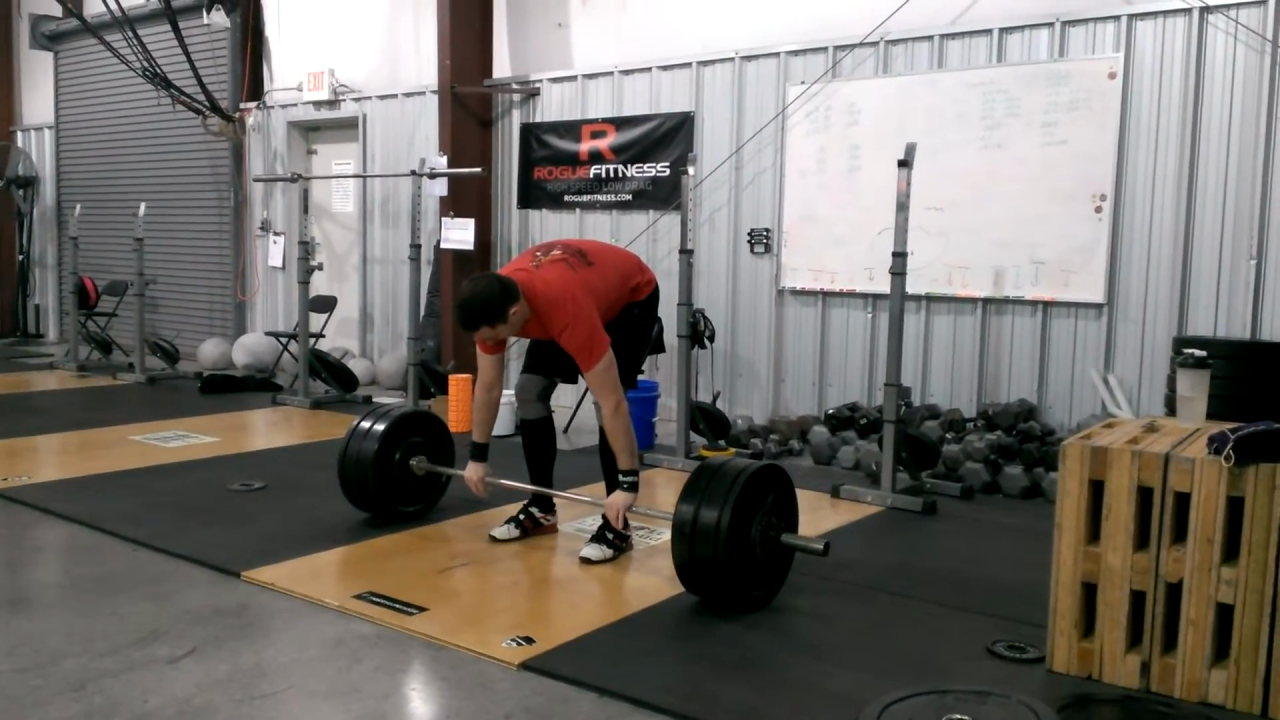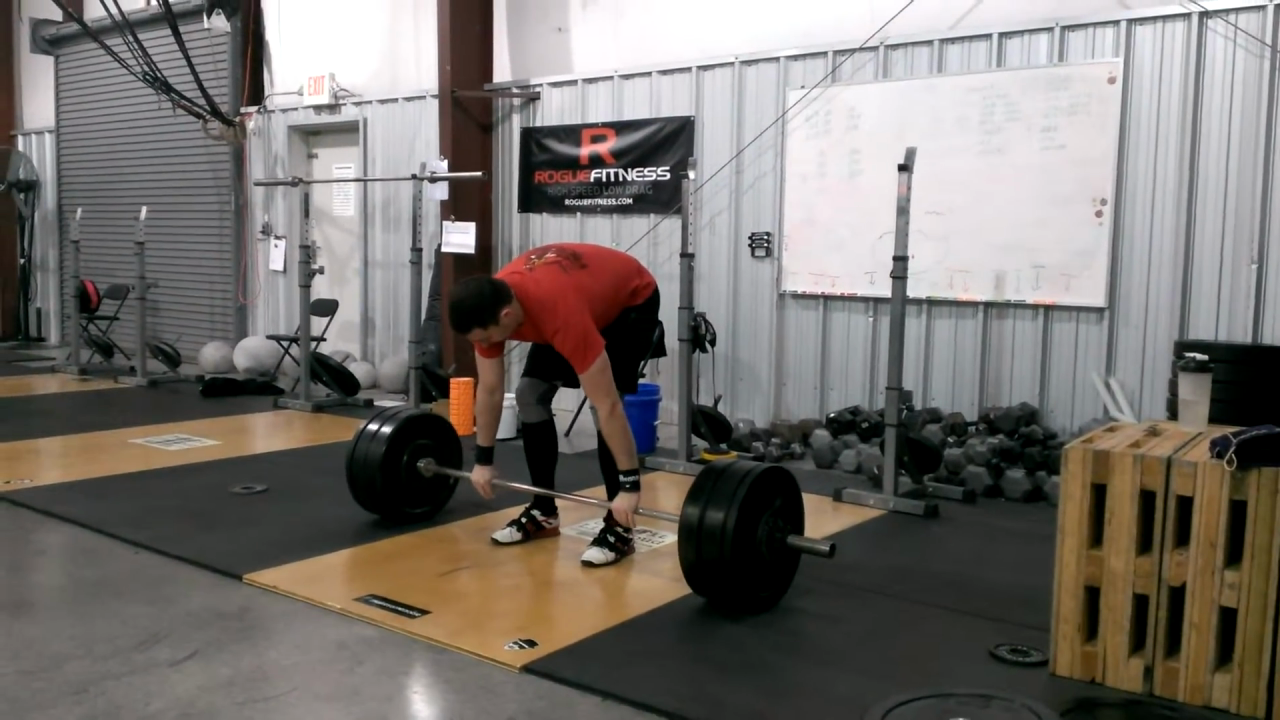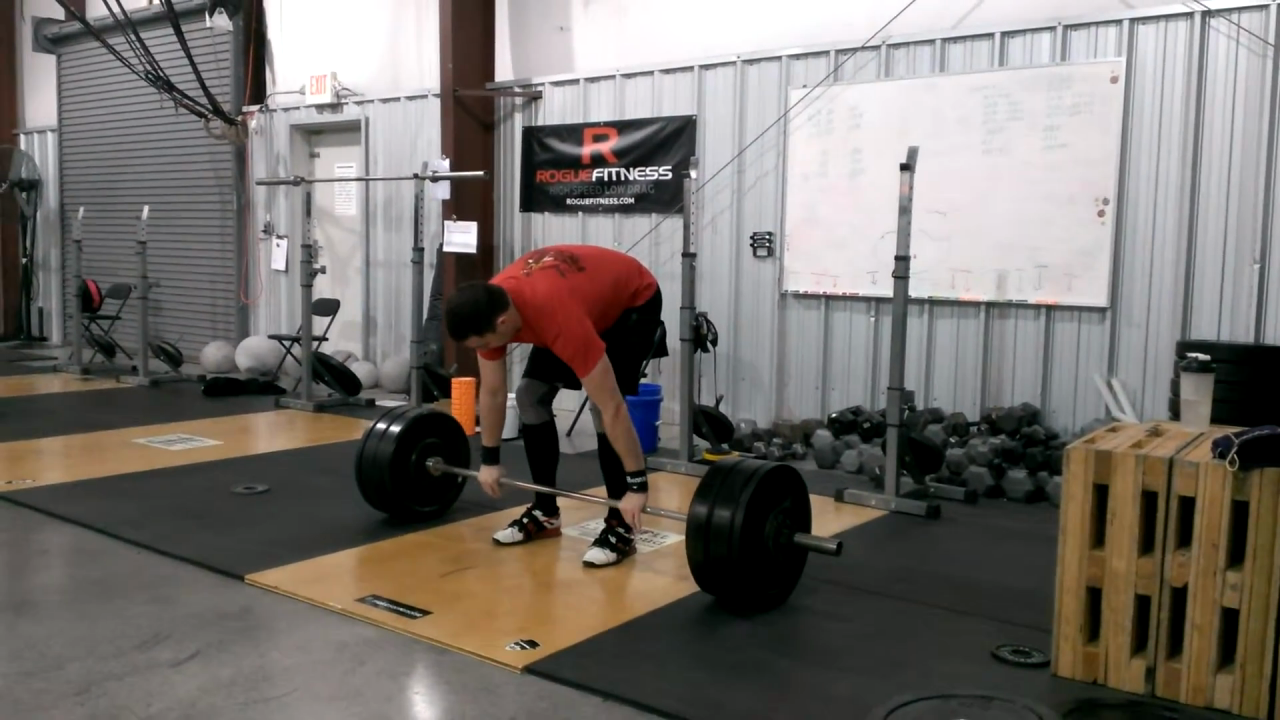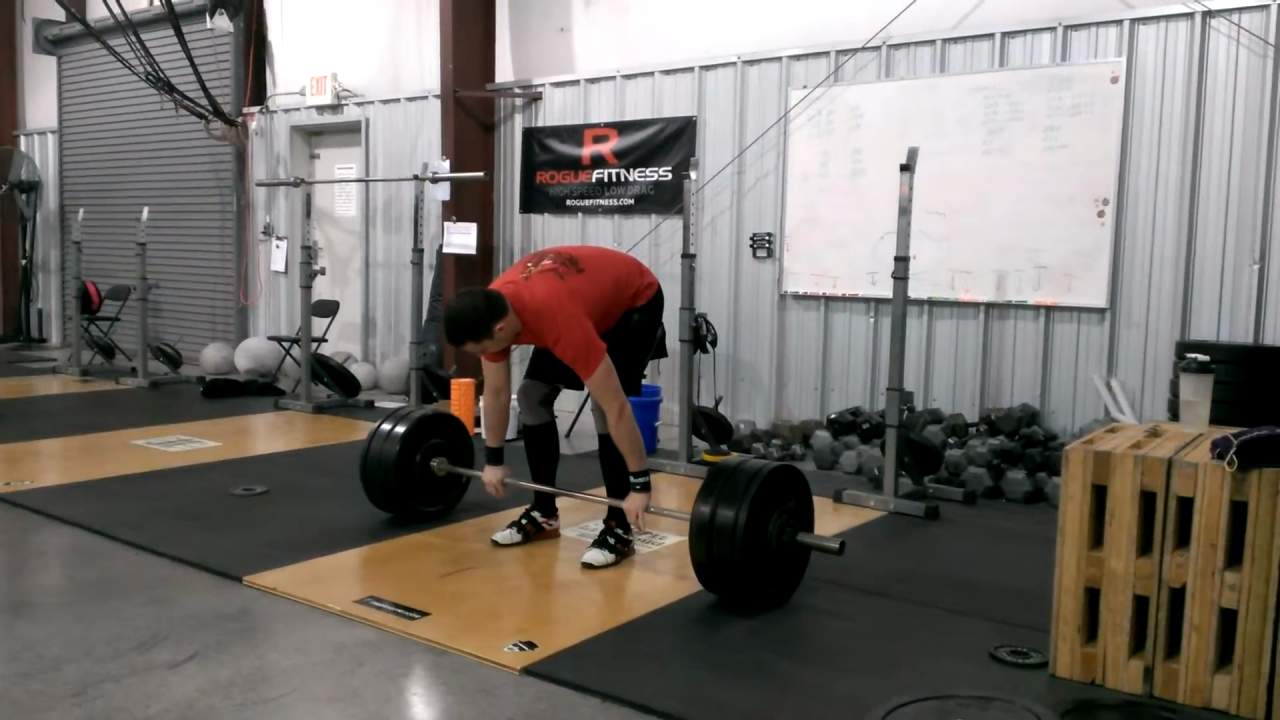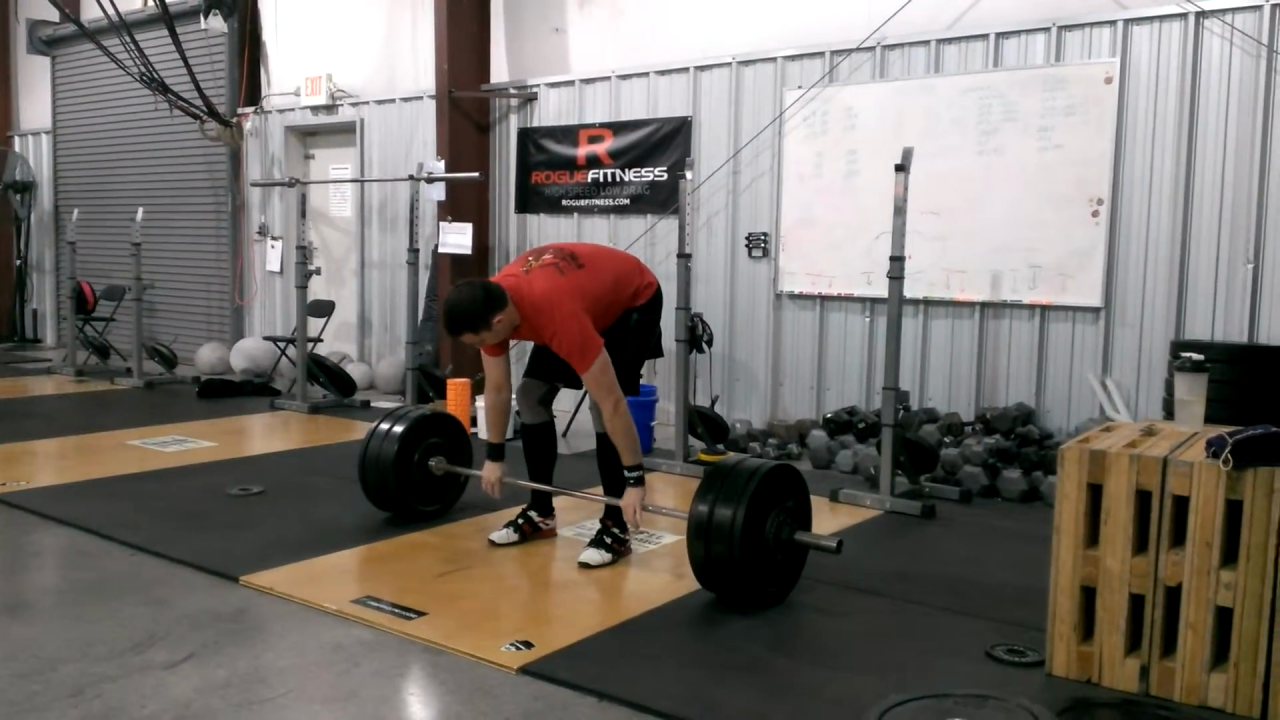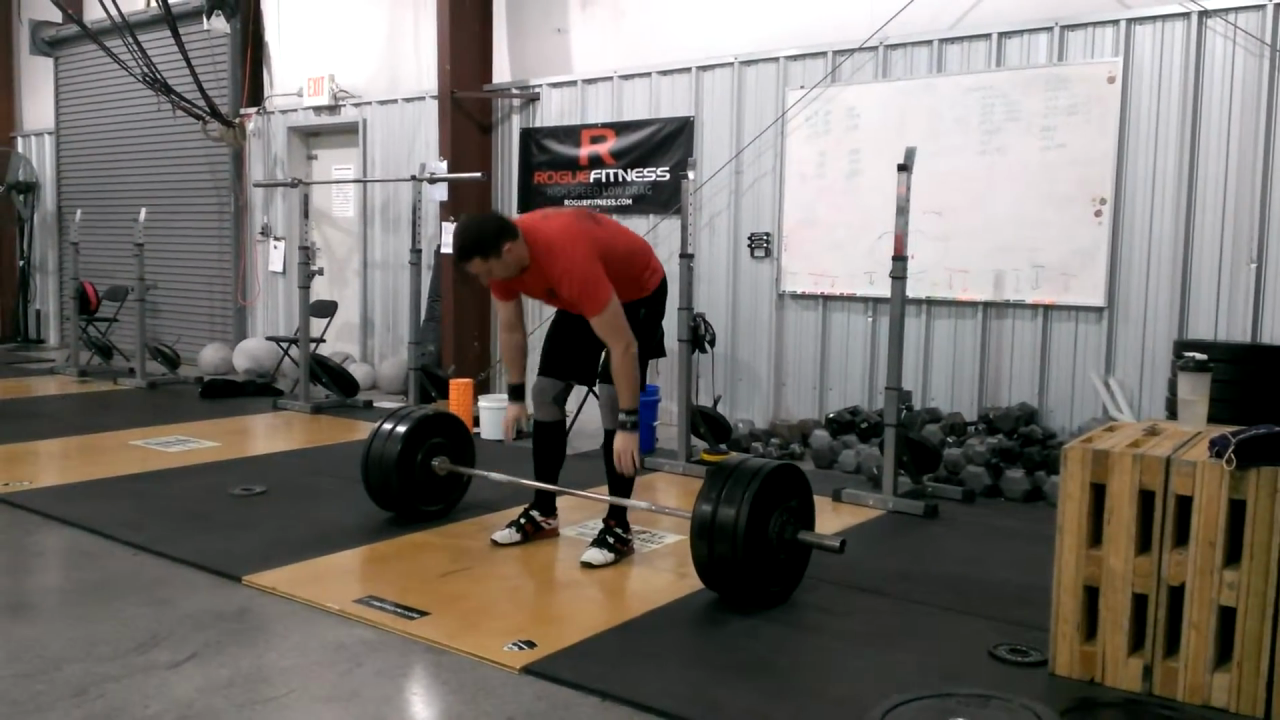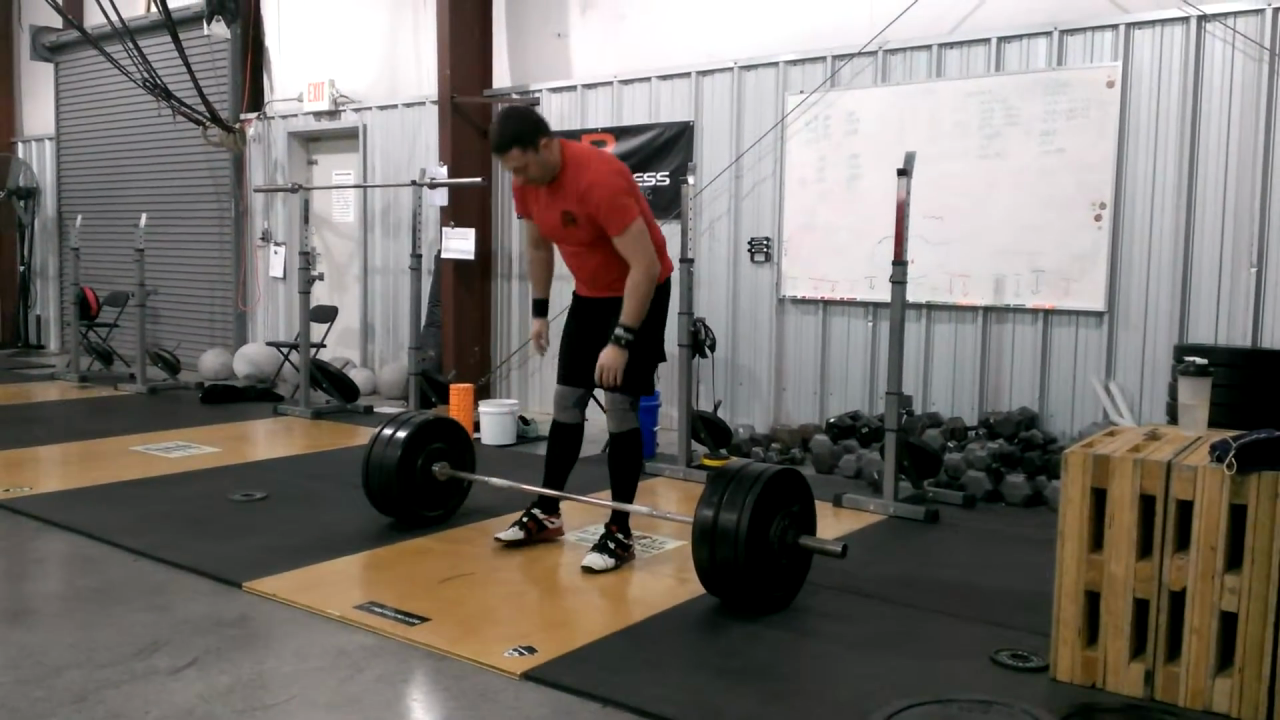
dt=0.3s
person 1, frame 1
left shoulder: (569, 313)
right shoulder: (493, 303)
left elbow: (612, 403)
right elbow: (488, 386)
left wrist: (628, 483)
right wrist: (477, 457)
left hip: (632, 298)
left knee: (602, 398)
right knee: (529, 390)
left ankle: (617, 526)
right ankle: (541, 508)
person 1, frame 2
left shoulder: (563, 315)
right shoulder: (488, 305)
left elbow: (607, 405)
right elbow: (489, 389)
left wrist: (630, 486)
right wrist: (483, 460)
left hip: (632, 301)
left knee: (600, 400)
right knee: (529, 395)
left ankle: (618, 528)
right ankle: (543, 512)
person 1, frame 3
left shoulder: (561, 320)
right shoulder: (489, 309)
left elbow: (612, 407)
right elbow: (492, 392)
left wrist: (636, 486)
right wrist: (489, 460)
left hip: (634, 301)
right hip: (589, 290)
left knee: (600, 404)
right knee: (530, 395)
left ankle: (620, 528)
right ankle: (544, 512)
person 1, frame 4
left shoulder: (562, 322)
right shoulder: (491, 310)
left elbow: (617, 408)
right elbow: (496, 393)
left wrist: (640, 485)
right wrist: (493, 460)
left hip: (635, 302)
right hip: (589, 292)
left knee: (602, 404)
right knee: (531, 396)
left ankle: (619, 528)
right ankle: (543, 513)
person 1, frame 5
left shoulder: (559, 318)
right shoulder: (493, 303)
left elbow: (612, 404)
right elbow: (497, 388)
left wrist: (634, 482)
right wrist: (495, 457)
left hip: (634, 302)
right hip: (590, 295)
left knee: (599, 406)
right knee: (530, 395)
left ankle: (615, 529)
right ankle: (540, 513)
person 1, frame 6
left shoulder: (569, 257)
right shoulder: (503, 256)
left elbow: (623, 346)
right elbow: (510, 330)
left wrist: (628, 426)
right wrist: (516, 397)
left hip: (638, 294)
right hip: (577, 301)
left knee: (610, 398)
right knee: (546, 394)
left ankle: (618, 527)
right ankle: (543, 512)
person 1, frame 7
left shoulder: (599, 179)
right shoulder: (527, 182)
left elbow: (645, 265)
right elbow: (537, 246)
left wrist: (621, 341)
right wrist: (539, 311)
left hip: (638, 296)
right hip: (589, 293)
left knee: (619, 404)
right knee: (567, 398)
left ankle: (620, 532)
right ankle: (545, 514)
